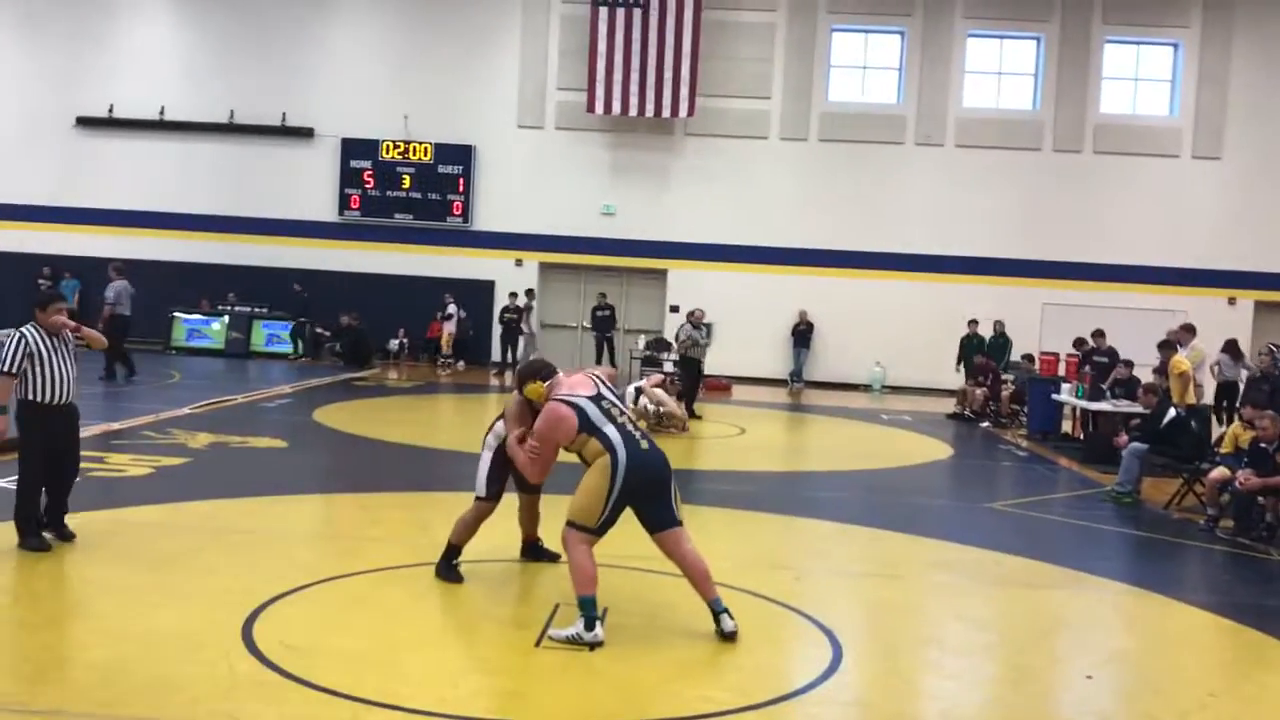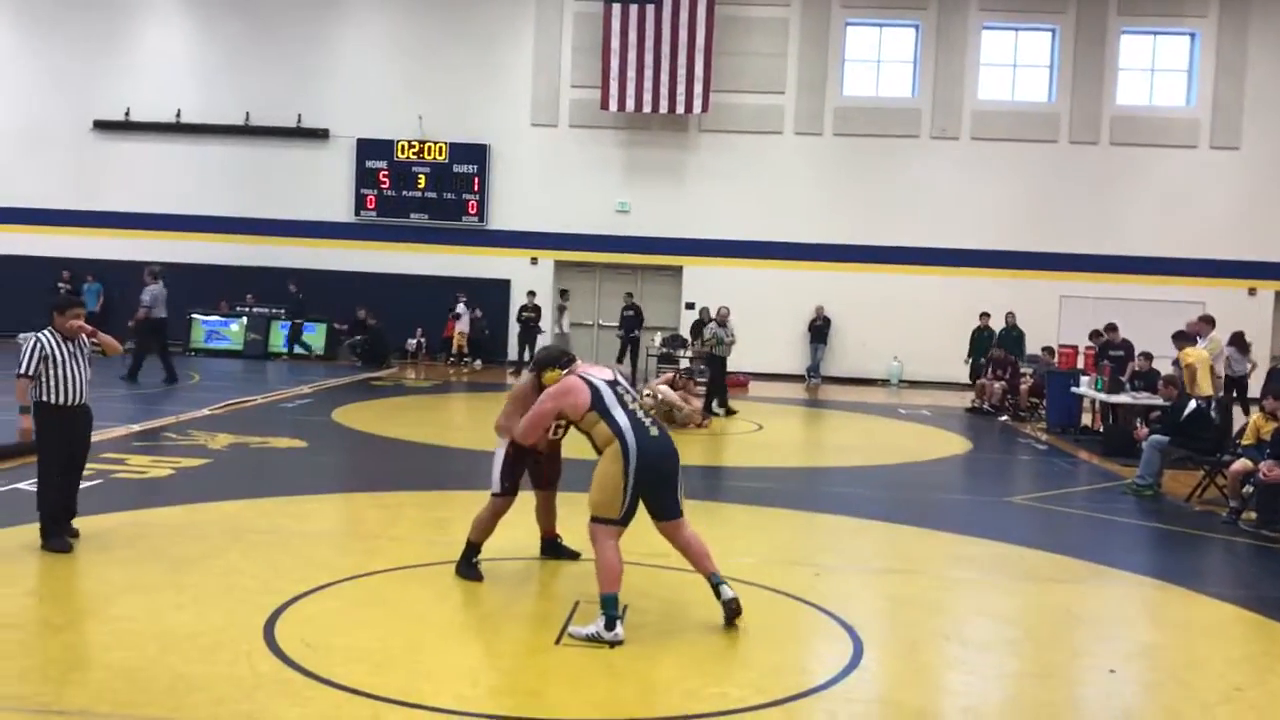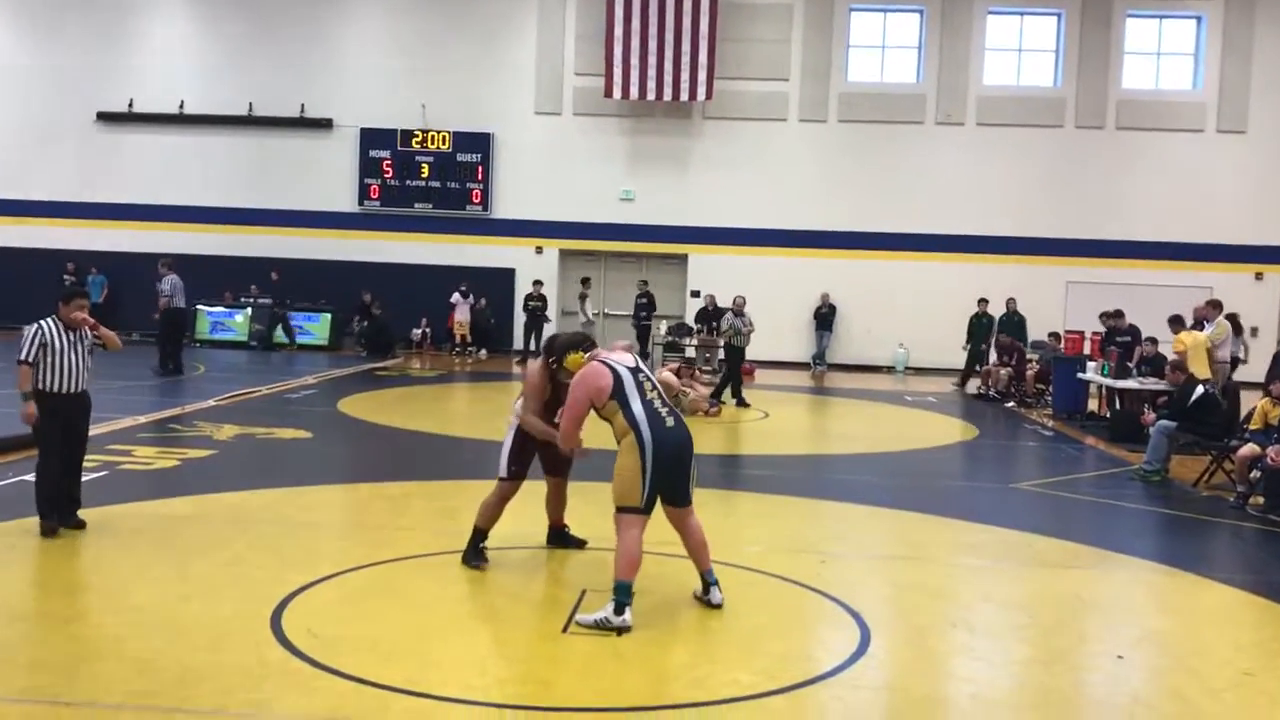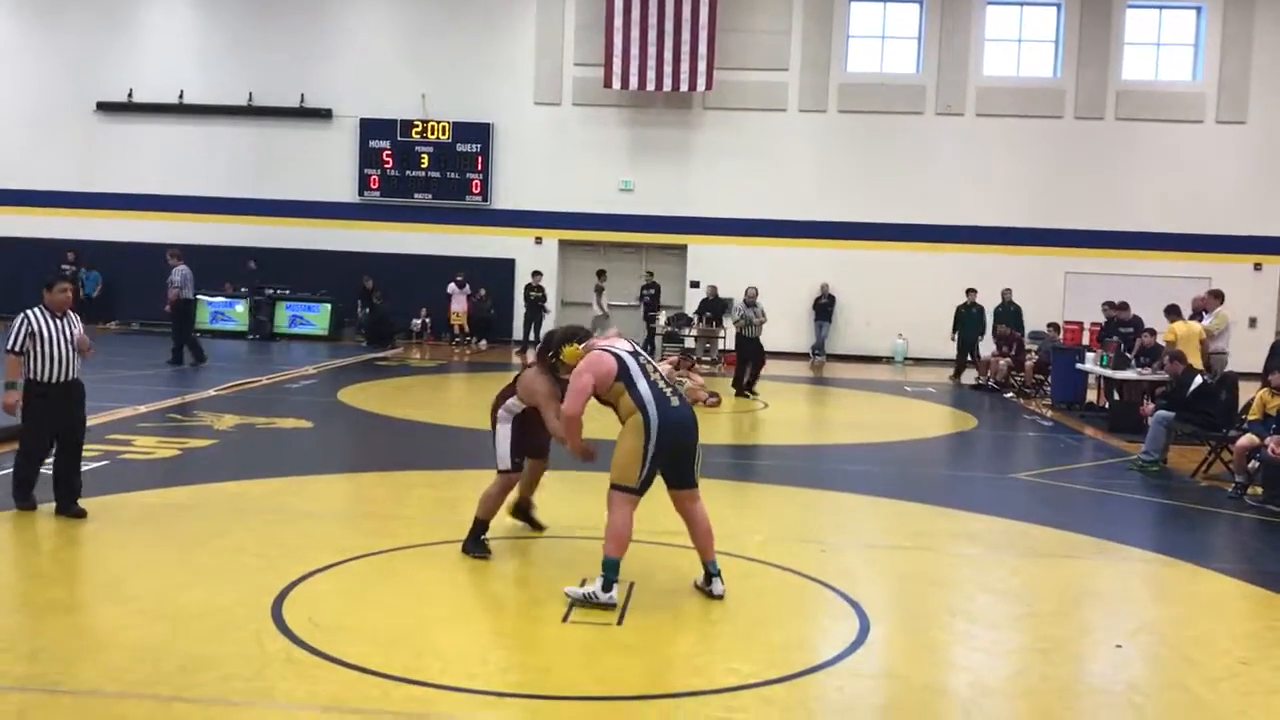
dt=0.3s
person 1, frame 1
left shoulder: (551, 415)
right shoulder: (589, 377)
left elbow: (535, 474)
right elbow: (609, 373)
left wrist: (512, 444)
left hip: (617, 466)
right hip: (654, 460)
left knee: (576, 540)
right knee: (679, 544)
left ankle: (589, 626)
right ankle: (722, 616)
person 1, frame 2
left shoulder: (561, 390)
right shoulder: (605, 372)
left elbow: (525, 435)
left wrist: (540, 419)
left hip: (628, 453)
right hip: (663, 446)
left knee: (603, 536)
right knee: (678, 527)
left ankle: (610, 623)
right ankle: (723, 591)
person 1, frame 3
left shoulder: (586, 376)
right shoulder: (628, 356)
left elbow: (567, 432)
left wrist: (569, 444)
left hip: (644, 443)
right hip: (680, 435)
left knee: (629, 525)
right knee: (684, 515)
left ankle: (619, 609)
right ankle: (711, 588)
person 1, frame 4
left shoulder: (589, 364)
right shoulder: (622, 342)
left elbow: (570, 413)
left wrist: (576, 444)
left hip: (649, 423)
right hip: (683, 417)
left knee: (620, 502)
right knee: (689, 501)
left ankle: (606, 586)
right ankle: (712, 578)
person 2, frame 1
left shoulder: (67, 335)
right shoulder: (23, 338)
left elbow: (102, 343)
left wrist: (76, 327)
left hip: (65, 411)
right hip: (35, 414)
left knee: (67, 469)
right knee: (33, 475)
left ankle: (55, 520)
right ankle: (29, 532)
person 2, frame 2
left shoulder: (83, 340)
right shoulder: (39, 342)
left elbow: (117, 350)
right elbow: (24, 379)
left wrist: (92, 332)
right wrist: (24, 414)
left hip: (80, 413)
right hip: (50, 416)
left knee: (73, 472)
right knee: (50, 475)
left ankle: (63, 521)
right ankle: (51, 534)
person 2, frame 3
left shoulder: (86, 331)
right shoulder: (40, 329)
left elbow: (116, 345)
right elbow: (25, 365)
left wrist: (94, 325)
right wrist: (28, 400)
left hip: (78, 401)
right hip: (48, 403)
left knee: (73, 459)
right knee: (49, 460)
left ankle: (67, 511)
right ankle: (48, 515)
person 2, frame 4
left shoulder: (74, 318)
right shoulder: (28, 319)
left elbow: (82, 352)
left wrist: (86, 348)
left hip: (71, 391)
right hip: (39, 393)
left knee: (71, 447)
right knee: (34, 447)
left ankle: (67, 501)
right ankle: (23, 494)
person 3, frame 1
right shoulder: (519, 403)
right hip: (501, 445)
left knee: (531, 499)
right knee: (484, 507)
left ankle: (531, 546)
right ankle: (447, 561)
person 3, frame 2
right shoulder: (528, 387)
right elbow: (502, 426)
left hip: (549, 444)
right hip: (516, 442)
left knee: (547, 496)
right knee: (499, 503)
left ankle: (550, 544)
right ankle: (467, 559)
person 3, frame 3
right shoulder: (539, 373)
right elbow: (528, 418)
right wrist: (559, 438)
left hip: (559, 429)
right hip: (527, 427)
left knee: (558, 482)
right knee: (506, 488)
left ankle: (557, 532)
right ankle: (474, 546)
person 3, frame 4
left shoulder: (565, 367)
right shoulder: (542, 382)
right elbow: (555, 426)
right wrist: (577, 446)
left hip: (536, 415)
right hip: (512, 417)
left knee: (538, 464)
right knee: (508, 478)
left ankle: (522, 506)
right ankle: (475, 537)
